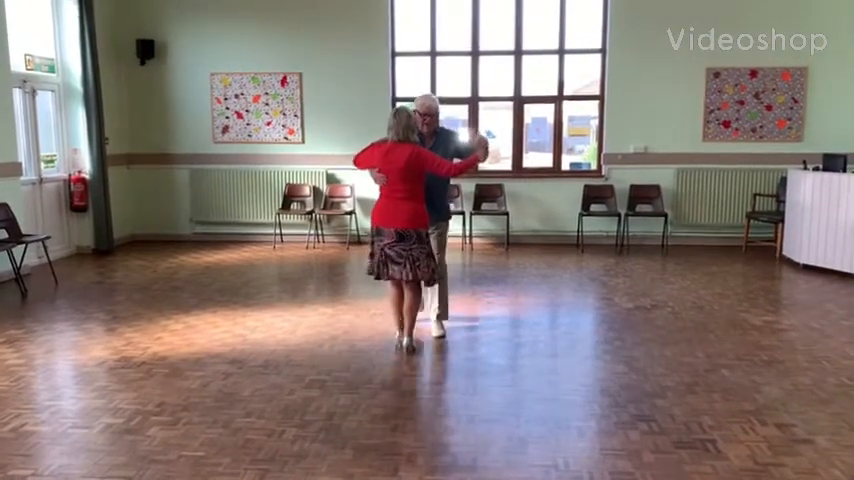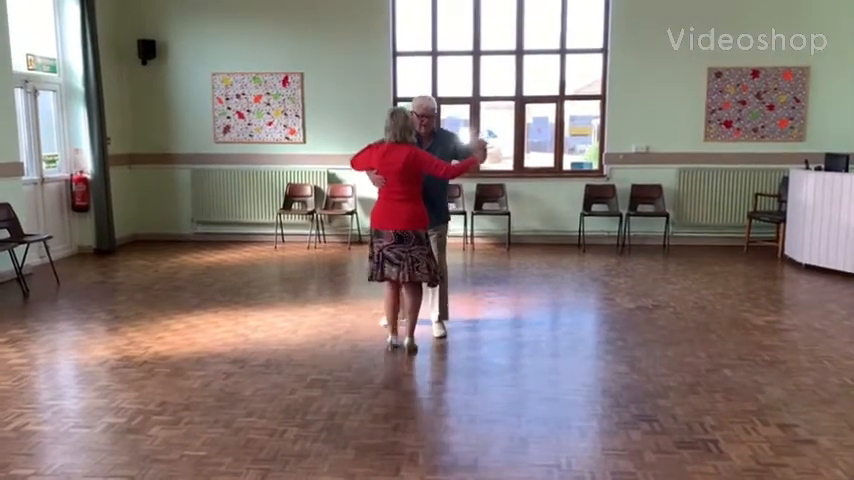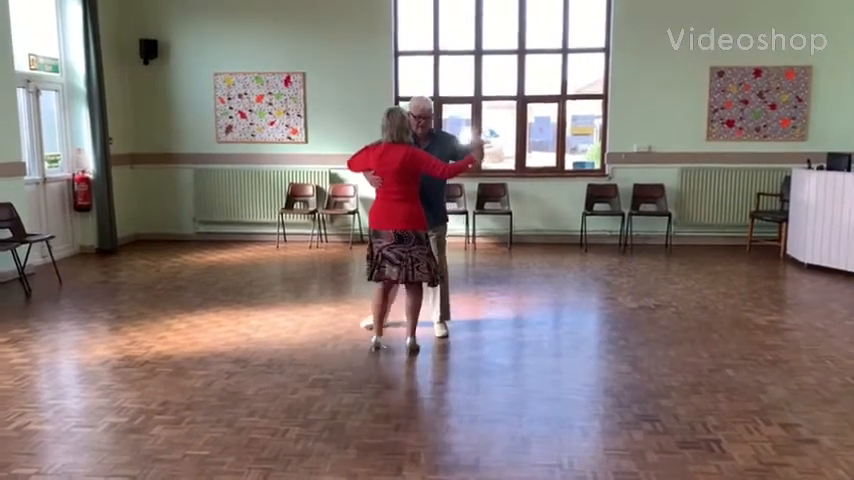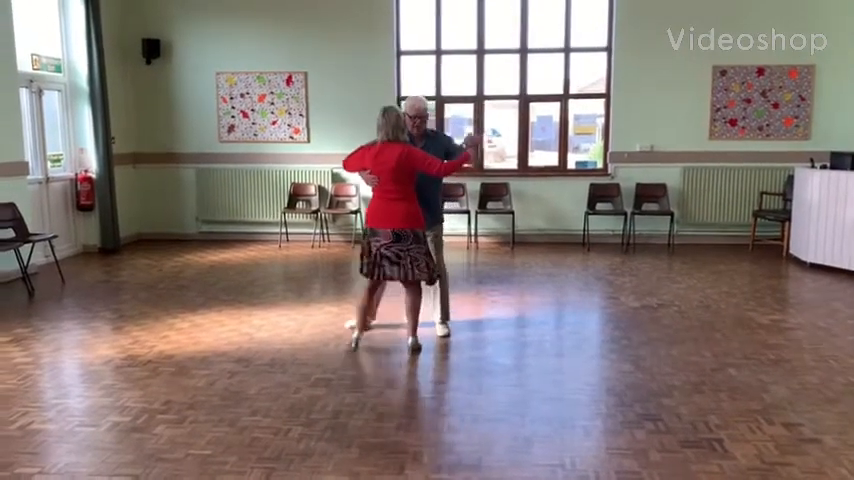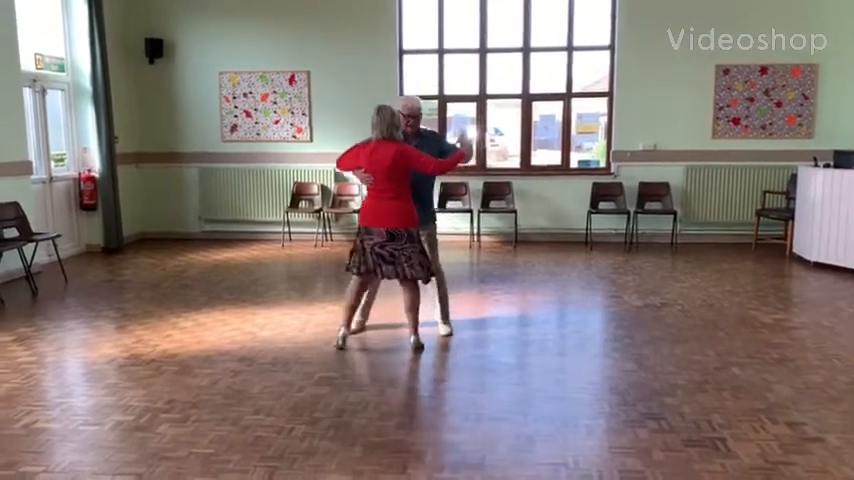
dt=0.1s
person 1, frame 1
left shoulder: (379, 151)
right shoulder: (417, 154)
left elbow: (357, 161)
right elbow: (450, 170)
right wrist: (477, 157)
left hip: (383, 221)
right hip: (411, 222)
left knee: (395, 280)
right knee: (413, 281)
left ankle: (400, 331)
right ankle: (408, 337)
person 1, frame 2
left shoulder: (377, 152)
right shoulder: (415, 155)
left elbow: (354, 163)
right elbow: (448, 171)
right wrist: (475, 159)
left hip: (382, 223)
right hip: (410, 224)
left knee: (392, 282)
right knee: (412, 282)
left ankle: (393, 334)
right ankle: (409, 338)
person 1, frame 3
left shoulder: (374, 153)
right shoulder: (412, 154)
left elbow: (351, 164)
right elbow: (445, 171)
right wrist: (473, 158)
left hip: (380, 223)
right hip: (408, 224)
left knee: (385, 282)
right knee: (413, 282)
left ankle: (377, 334)
right ankle: (410, 337)
person 1, frame 4
left shoulder: (370, 153)
right shoulder: (408, 153)
left elbow: (347, 164)
right elbow: (441, 169)
right wrist: (468, 155)
left hip: (377, 222)
right hip: (406, 223)
left knee: (374, 281)
right knee: (411, 281)
left ankle: (358, 332)
right ankle: (412, 337)
person 1, frame 5
left shoulder: (364, 151)
right shoulder: (403, 152)
left elbow: (341, 164)
right elbow: (437, 167)
right wrist: (462, 154)
left hip: (371, 221)
right hip: (400, 222)
left knee: (361, 278)
right knee: (409, 280)
left ankle: (344, 331)
right ankle: (414, 335)
person 2, frame 1
left shoulder: (449, 139)
left elbow: (473, 157)
left wrist: (480, 147)
right wrist: (375, 174)
left hip: (437, 214)
left knee: (437, 265)
left ankle: (437, 319)
person 2, frame 2
left shoulder: (448, 140)
left elbow: (471, 159)
left wrist: (479, 150)
right wrist: (374, 176)
left hip: (435, 215)
left knee: (437, 266)
left ankle: (438, 319)
person 2, frame 3
left shoulder: (445, 141)
left elbow: (467, 160)
left wrist: (473, 150)
right wrist: (371, 176)
left hip: (433, 216)
left knee: (437, 268)
left ankle: (440, 319)
person 2, frame 4
left shoulder: (440, 141)
left wrist: (471, 149)
right wrist: (366, 175)
left hip: (430, 216)
left knee: (436, 267)
left ankle: (441, 319)
right ankle: (367, 314)
person 2, frame 5
left shoulder: (433, 140)
left wrist: (466, 147)
right wrist: (360, 174)
left hip: (423, 216)
left knee: (433, 267)
left ankle: (444, 318)
right ankle: (361, 316)
